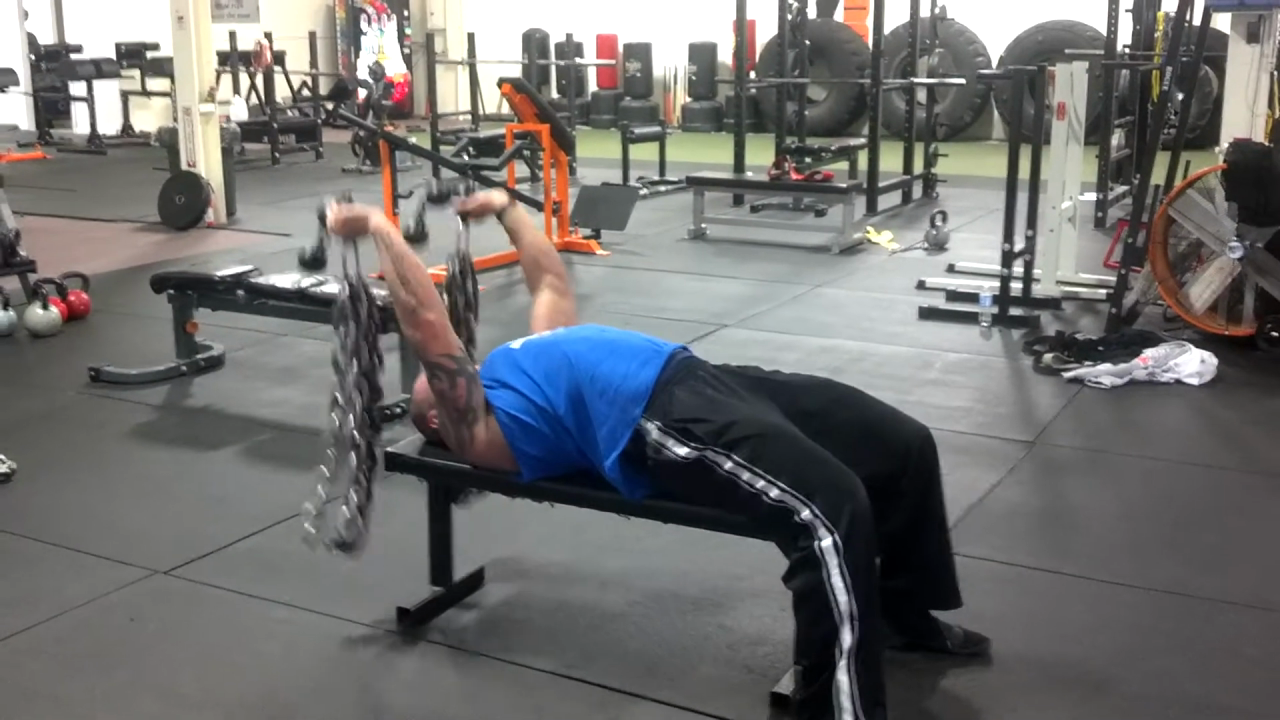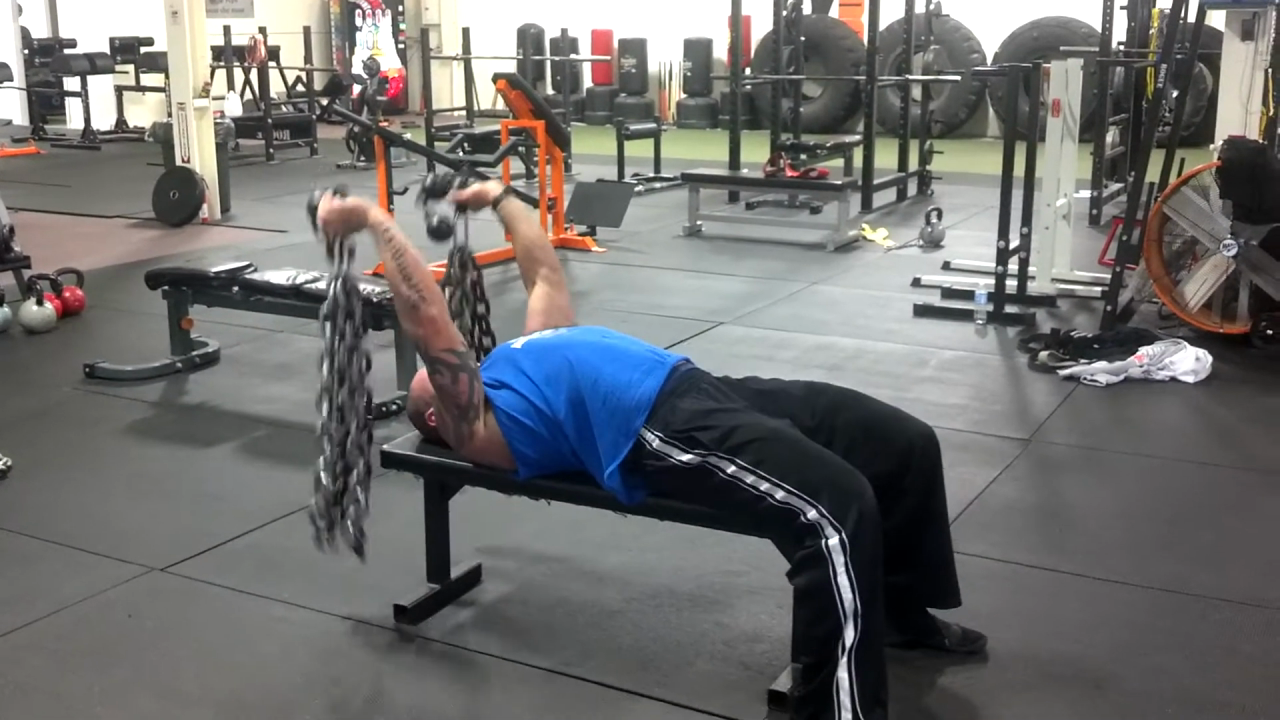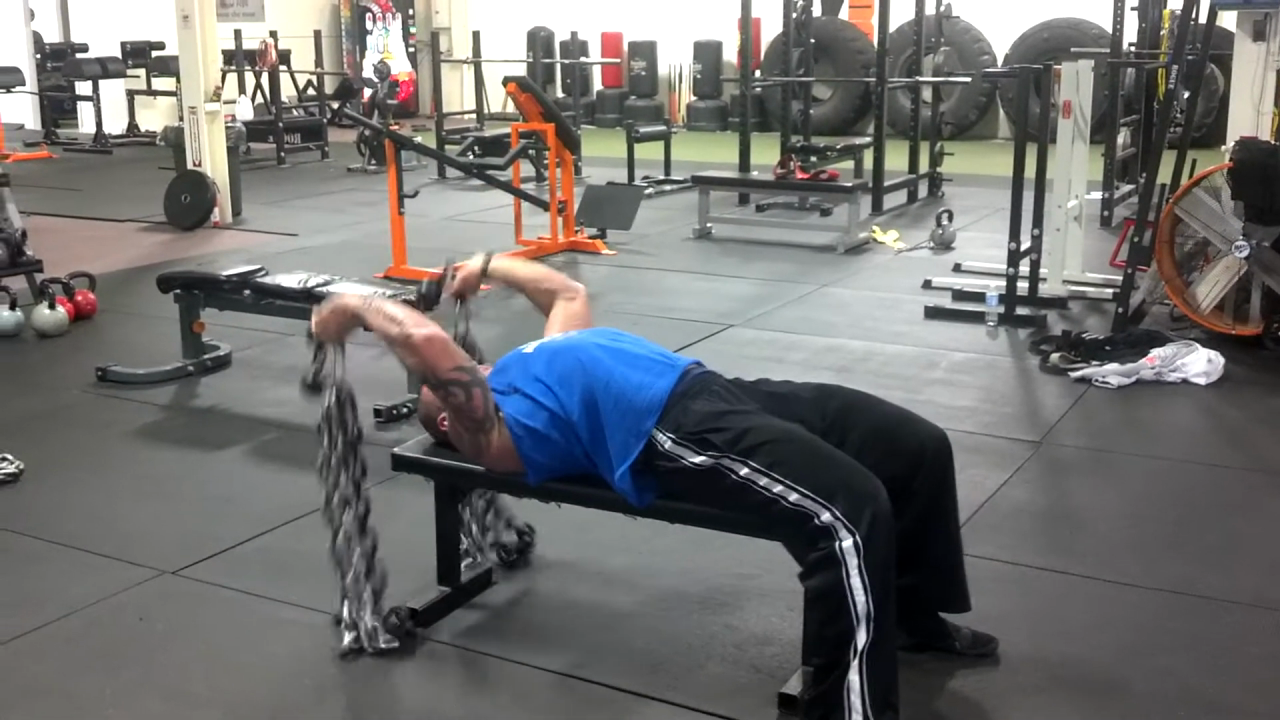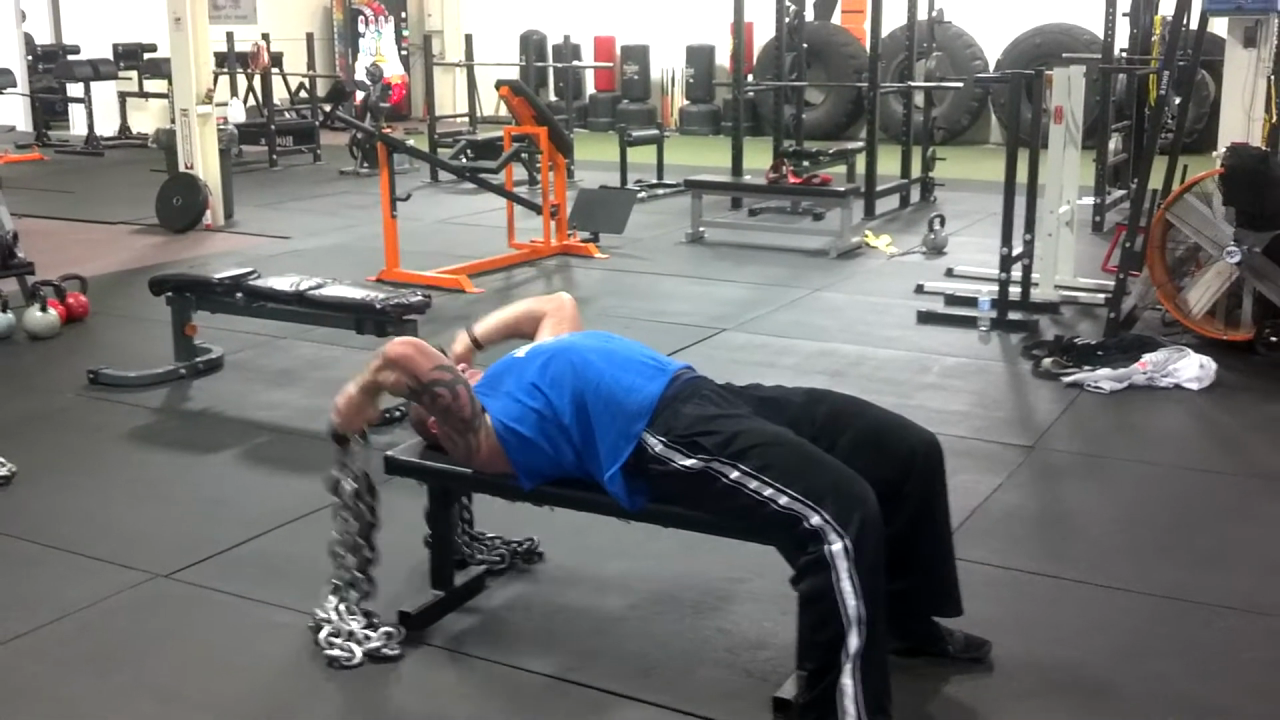
dt=0.3s
person 1, frame 1
left shoulder: (525, 364)
right shoulder: (478, 428)
left elbow: (551, 282)
right elbow: (425, 324)
left wrist: (506, 207)
right wrist: (374, 225)
left hip: (705, 382)
right hip: (661, 423)
left knee: (905, 447)
right knee: (833, 509)
left ankle: (904, 612)
person 1, frame 2
left shoulder: (528, 357)
right shoulder: (478, 426)
left elbow: (545, 274)
right elbow: (428, 319)
left wrist: (502, 196)
right wrist: (369, 215)
left hip: (703, 388)
right hip: (664, 431)
left knee: (906, 446)
right knee: (838, 508)
left ankle: (901, 609)
person 1, frame 3
left shoulder: (531, 370)
right shoulder: (488, 431)
left elbow: (571, 293)
right elbow: (425, 343)
left wrist: (485, 266)
right wrist: (351, 306)
left hip: (714, 391)
right hip: (672, 433)
left knee: (918, 447)
right knee: (851, 511)
left ankle: (914, 614)
person 1, frame 4
left shoulder: (525, 377)
right shoulder: (478, 433)
left elbow: (559, 304)
right elbow: (409, 357)
left wrist: (473, 335)
right wrist: (362, 391)
left hip: (704, 395)
right hip: (664, 437)
left knee: (909, 453)
right knee: (842, 516)
left ankle: (905, 619)
